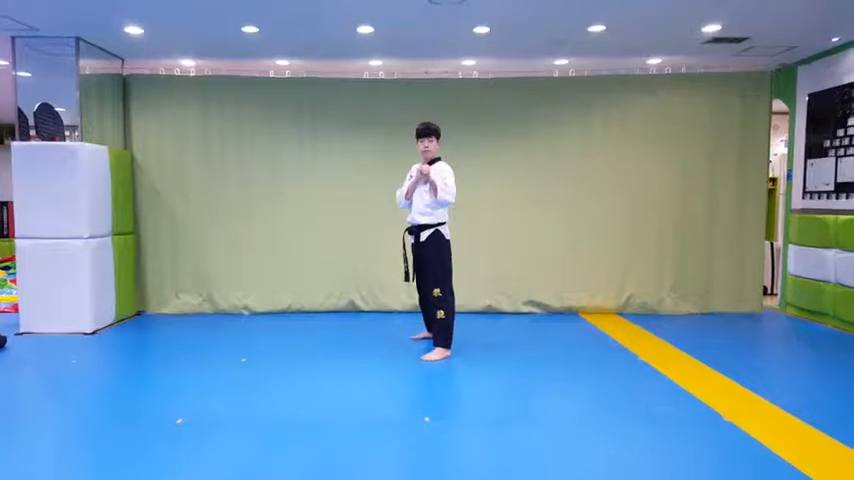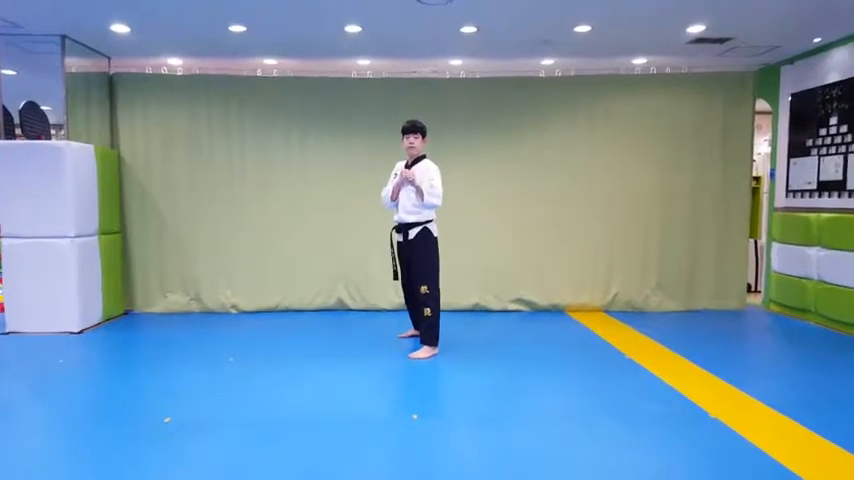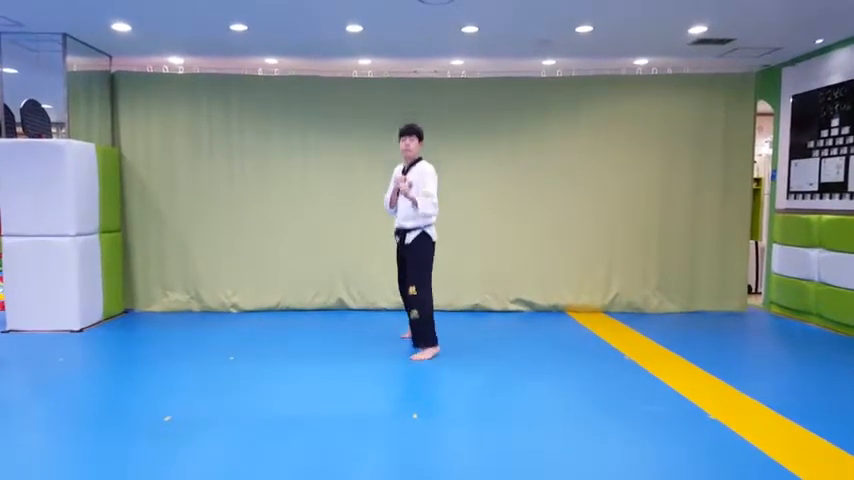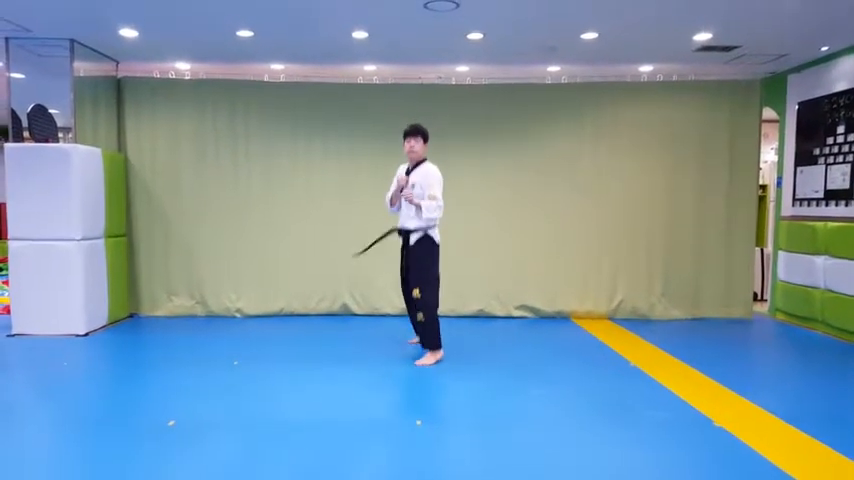
dt=1s
person 1, frame 1
left shoulder: (443, 169)
right shoulder: (414, 170)
left elbow: (447, 198)
right elbow: (402, 202)
left wrist: (430, 178)
right wrist: (416, 180)
left hip: (435, 235)
right hip: (418, 235)
left knee: (439, 288)
right knee: (423, 285)
left ankle: (443, 346)
right ankle: (432, 328)
person 1, frame 2
left shoulder: (429, 168)
right shoulder: (399, 168)
left elbow: (435, 200)
right elbow: (387, 201)
left wrist: (416, 183)
right wrist: (400, 183)
left hip: (422, 233)
right hip: (403, 233)
left knee: (426, 286)
right knee: (409, 283)
left ankle: (430, 344)
right ankle: (418, 326)
person 1, frame 3
left shoulder: (426, 171)
right shoulder: (399, 171)
left elbow: (430, 207)
right elbow: (390, 208)
left wrist: (410, 195)
right wrist: (396, 191)
left hip: (421, 237)
right hip: (404, 237)
left knee: (418, 289)
right knee: (407, 287)
left ankle: (429, 344)
right ankle: (417, 328)
person 1, frame 4
left shoulder: (431, 172)
right shoulder: (402, 171)
left elbow: (436, 208)
right elbow: (392, 206)
left wrist: (416, 202)
right wrist: (398, 189)
left hip: (425, 239)
right hip: (408, 239)
left knee: (424, 291)
right knee: (409, 288)
left ankle: (434, 348)
right ankle: (423, 333)
